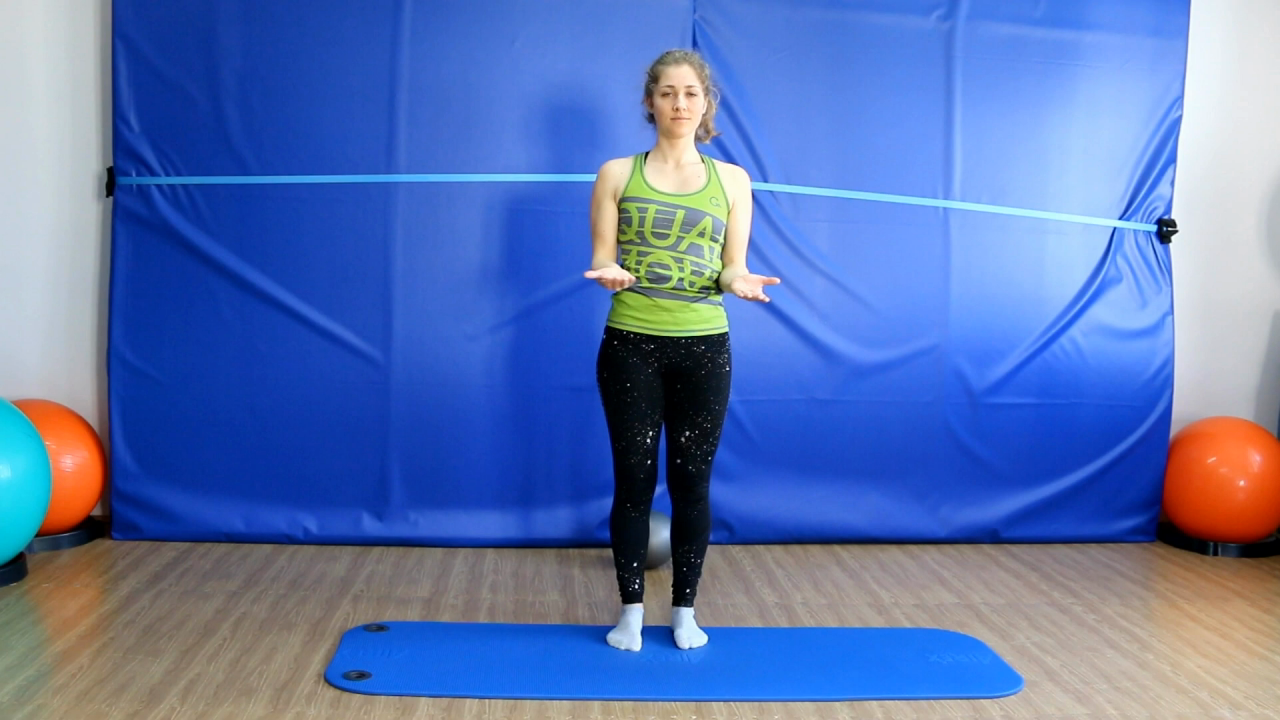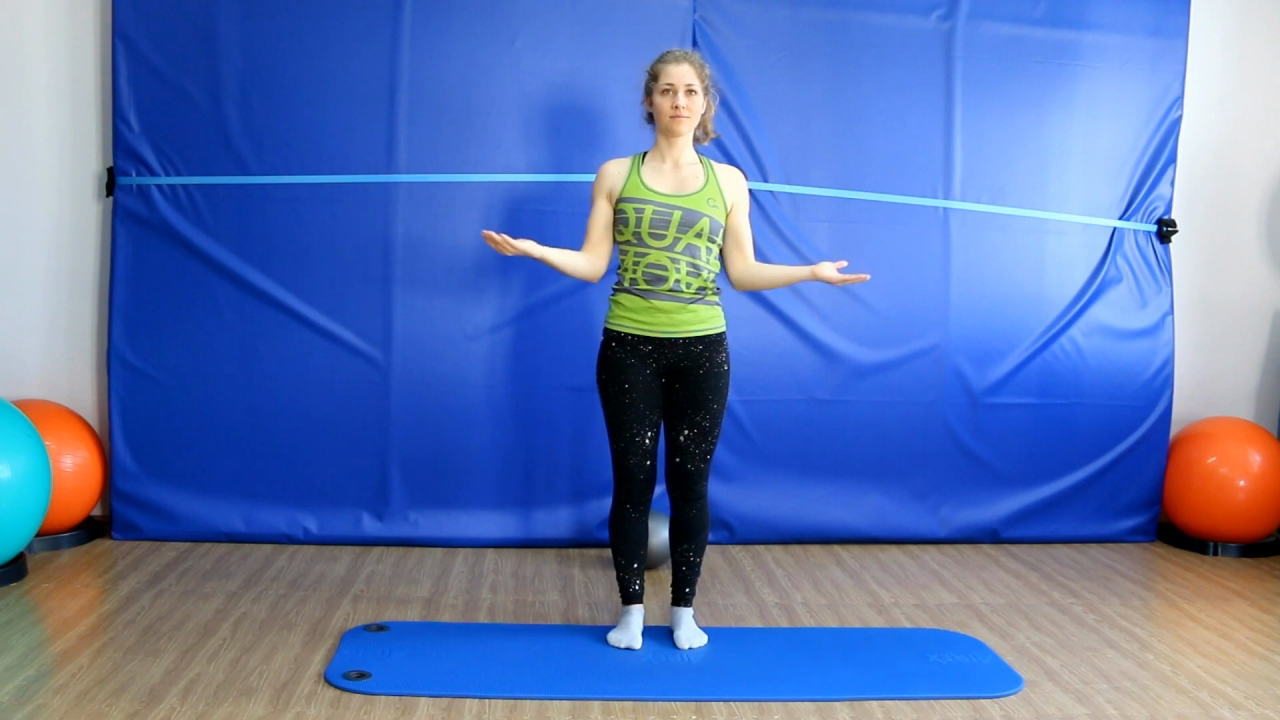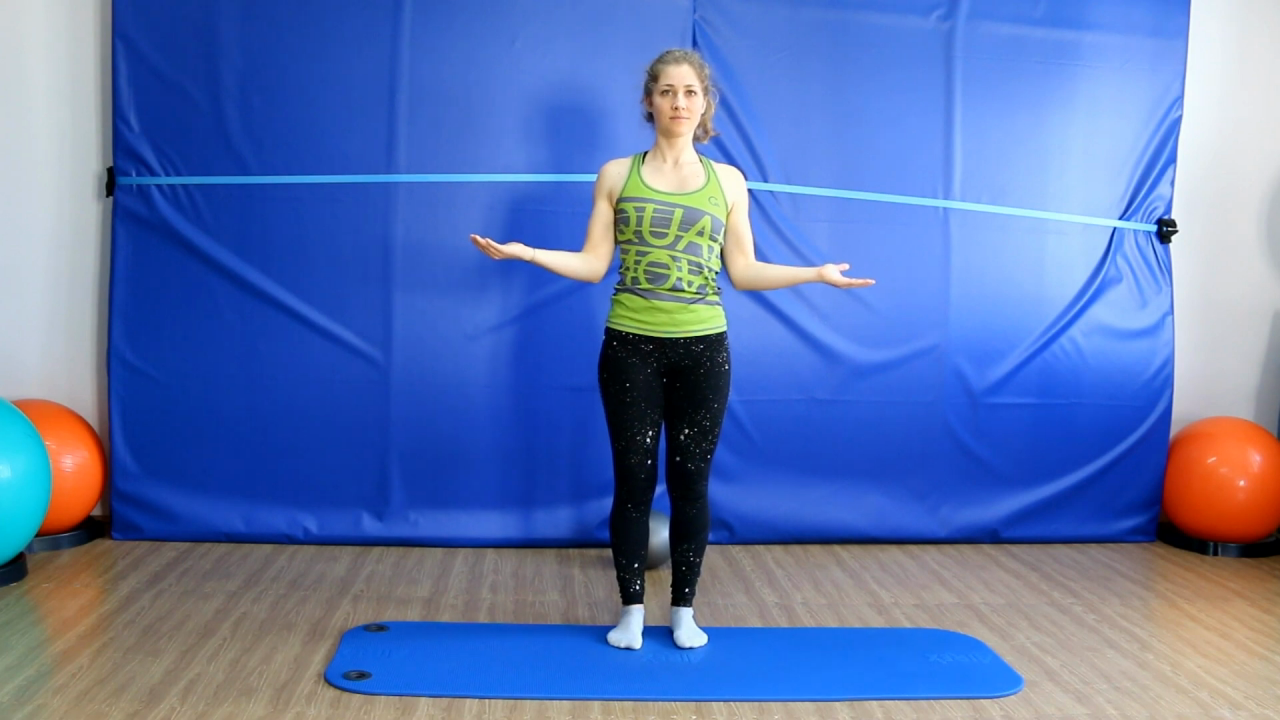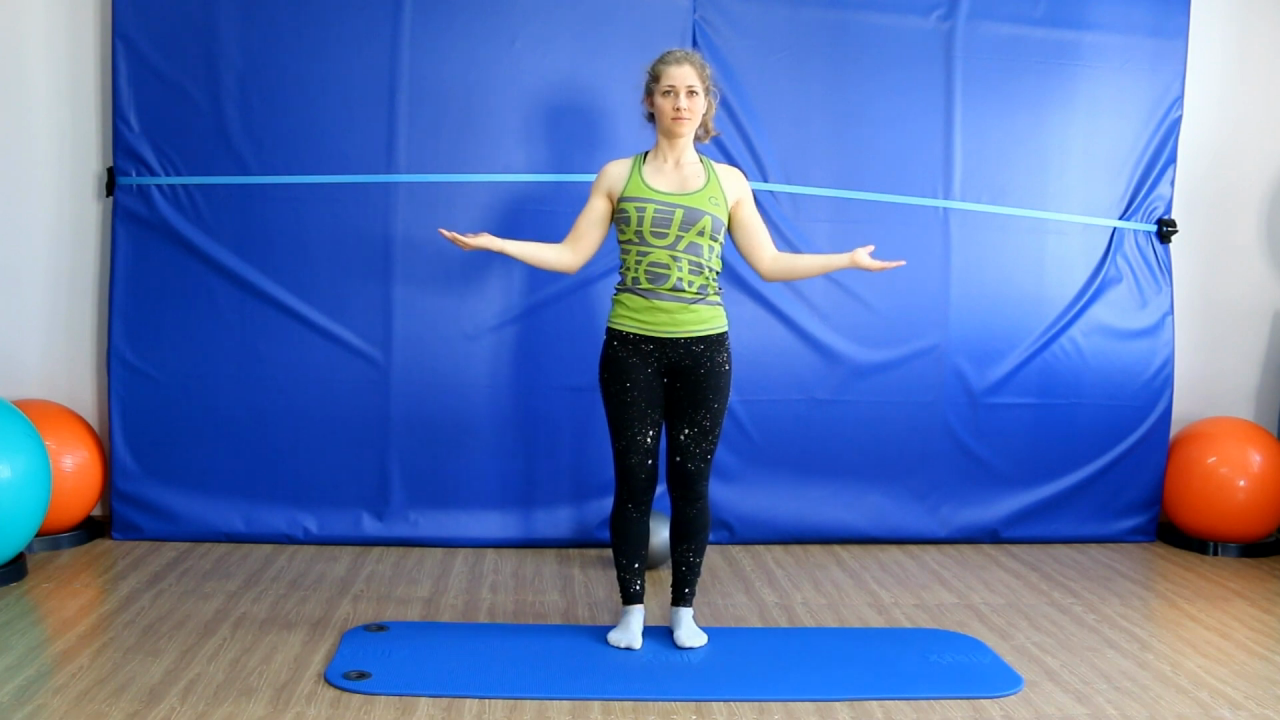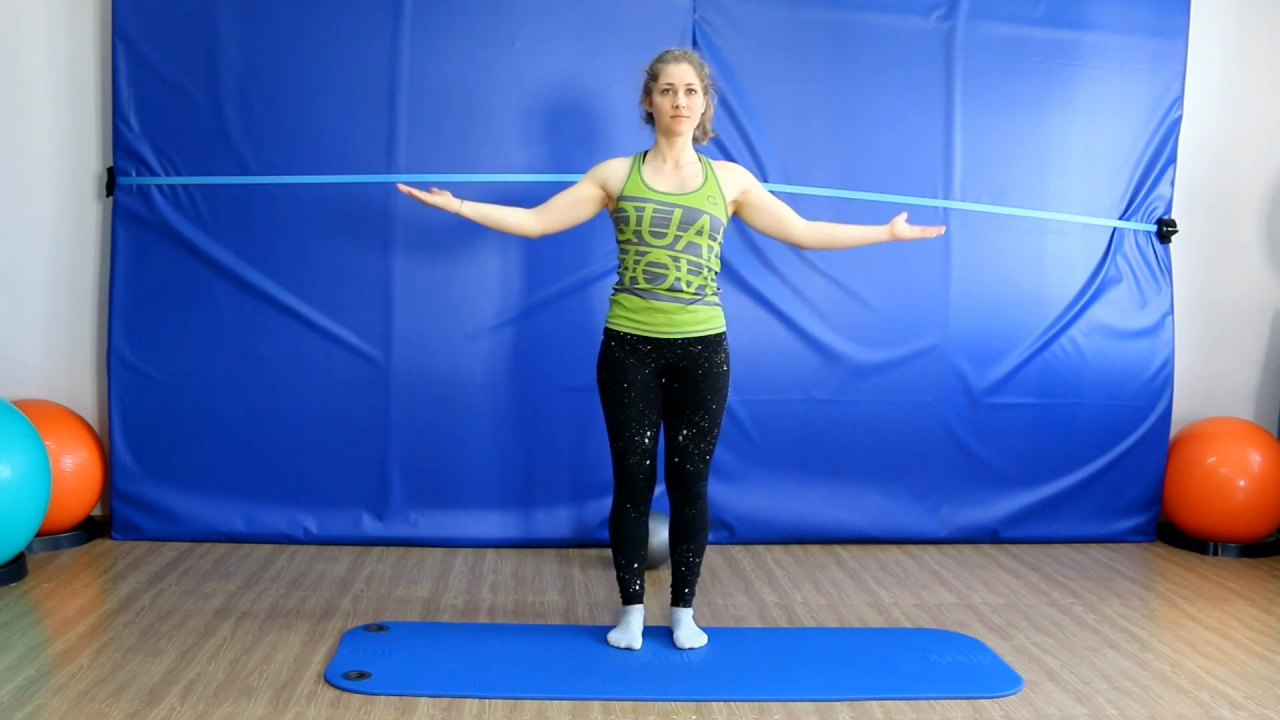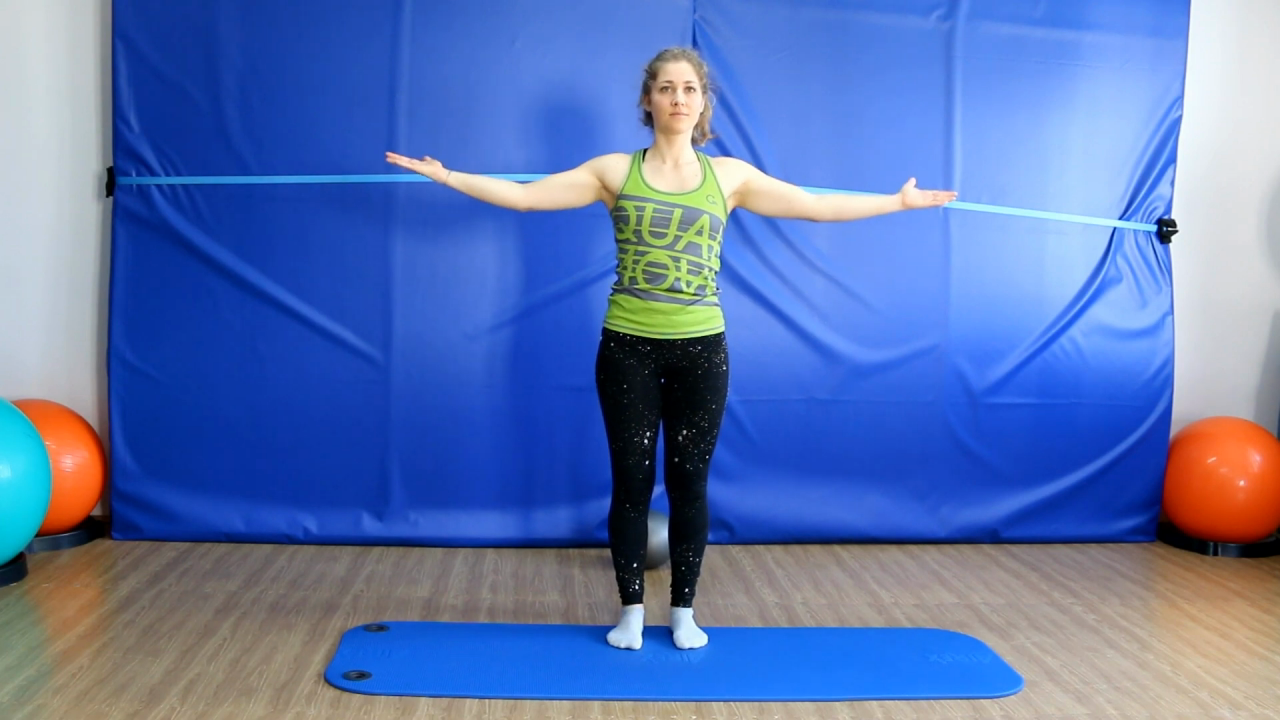
dt=0.5s
person 1, frame 1
left shoulder: (731, 180)
right shoulder: (616, 173)
left elbow: (732, 267)
right elbow: (602, 259)
left wrist: (741, 282)
right wrist: (611, 274)
left hip: (704, 347)
right hip: (630, 346)
left knee: (691, 481)
right knee: (633, 479)
left ankle: (684, 610)
right ankle: (630, 609)
person 1, frame 2
left shoulder: (729, 182)
right shoulder: (616, 174)
left elbow: (742, 271)
right elbow: (592, 264)
left wrist: (810, 271)
right wrist: (534, 249)
left hip: (702, 348)
right hip: (629, 347)
left knee: (690, 482)
right knee: (632, 480)
left ankle: (683, 610)
right ankle: (631, 609)
person 1, frame 3
left shoulder: (728, 181)
right shoulder: (616, 174)
left elbow: (743, 271)
right elbow: (593, 265)
left wrist: (817, 273)
right wrist: (526, 252)
left hip: (703, 348)
right hip: (630, 347)
left knee: (691, 482)
right knee: (633, 480)
left ankle: (683, 610)
right ankle: (631, 609)
person 1, frame 4
left shoulder: (730, 181)
right shoulder: (617, 175)
left elbow: (768, 263)
right elbow: (571, 255)
left wrist: (847, 260)
right wrist: (497, 243)
left hip: (704, 349)
right hip: (632, 347)
left knee: (691, 482)
right knee: (634, 480)
left ankle: (684, 610)
right ankle: (632, 609)
person 1, frame 5
left shoulder: (730, 179)
right shoulder: (616, 174)
left elbow: (804, 232)
right elbow: (533, 222)
left wrist: (886, 232)
right wrist: (456, 204)
left hip: (702, 348)
right hip: (629, 347)
left knee: (690, 483)
right knee: (633, 481)
left ankle: (683, 610)
right ankle: (631, 610)
person 1, frame 6
left shoulder: (730, 175)
right shoulder: (614, 170)
left elbow: (817, 206)
right elbow: (523, 195)
left wrist: (898, 201)
right wrist: (446, 176)
left hip: (701, 348)
right hip: (628, 348)
left knee: (689, 482)
right knee: (631, 481)
left ankle: (683, 610)
right ankle: (631, 609)
